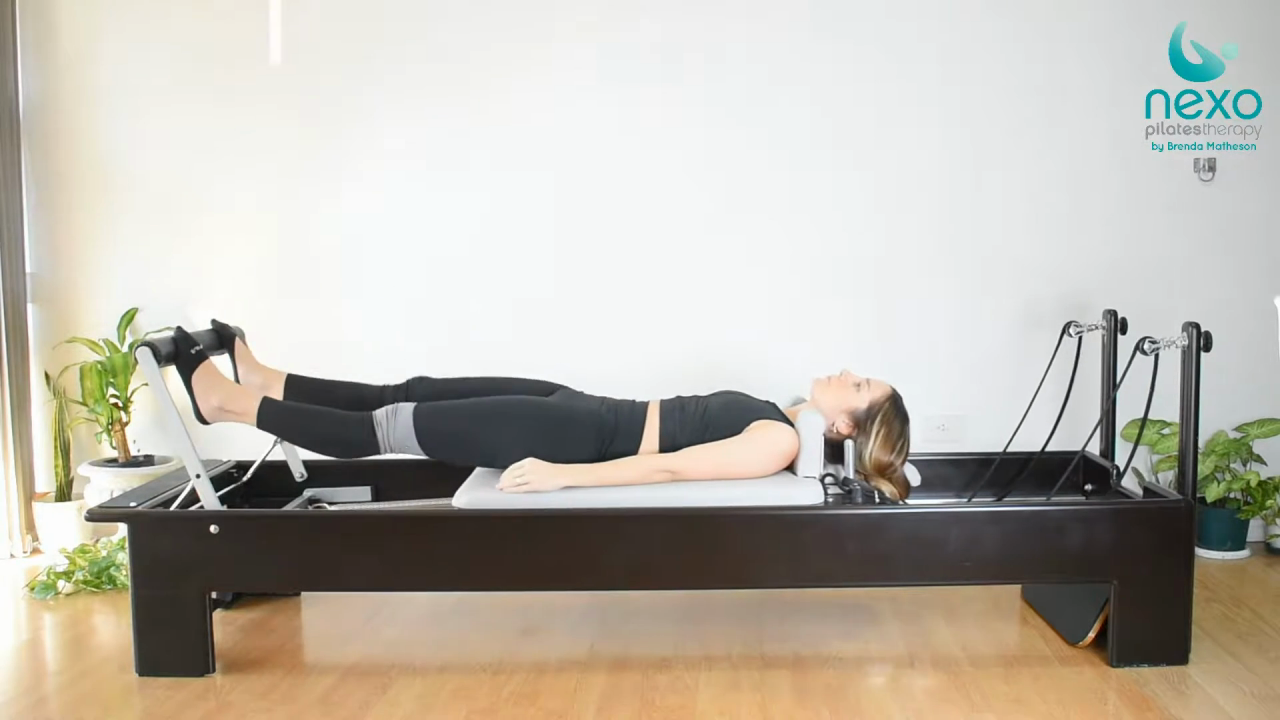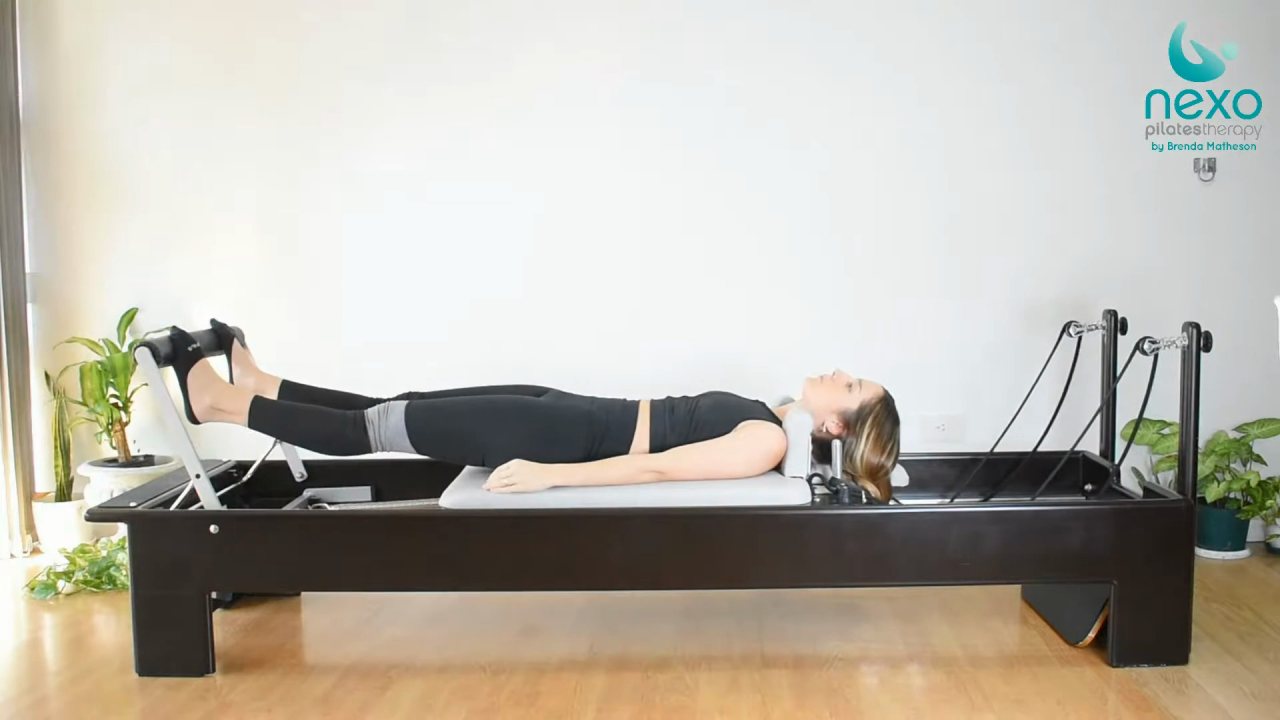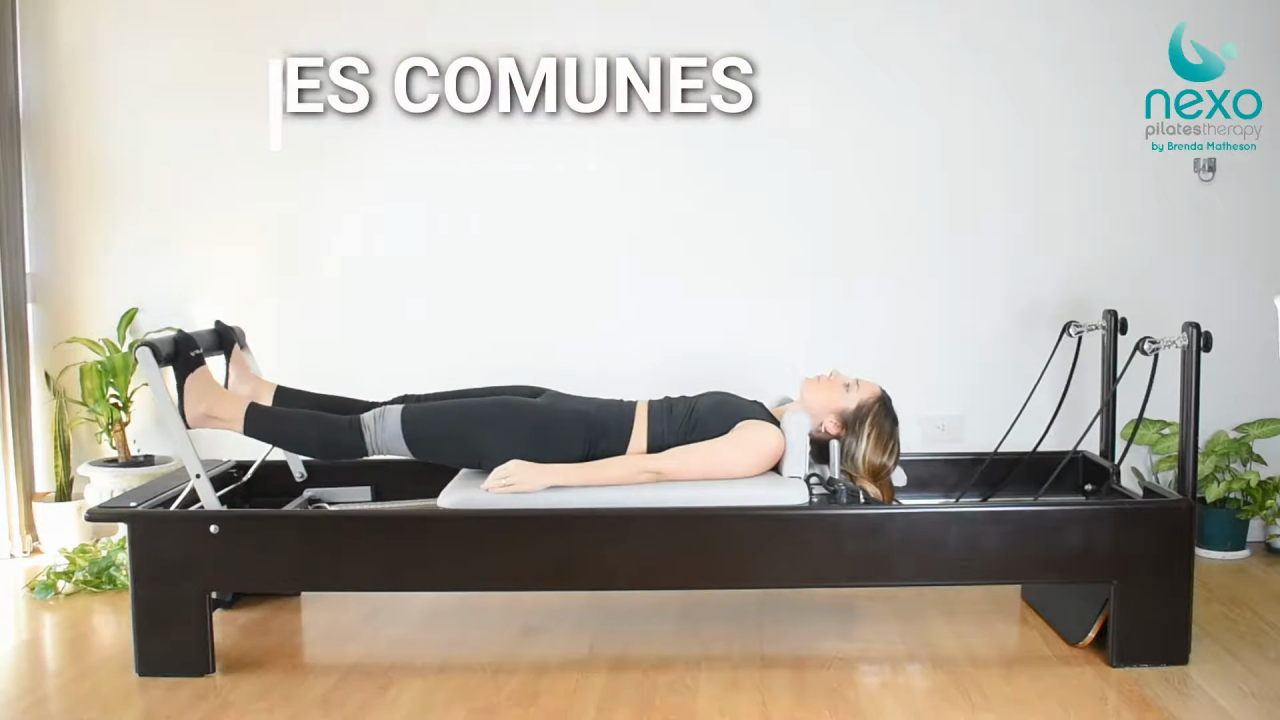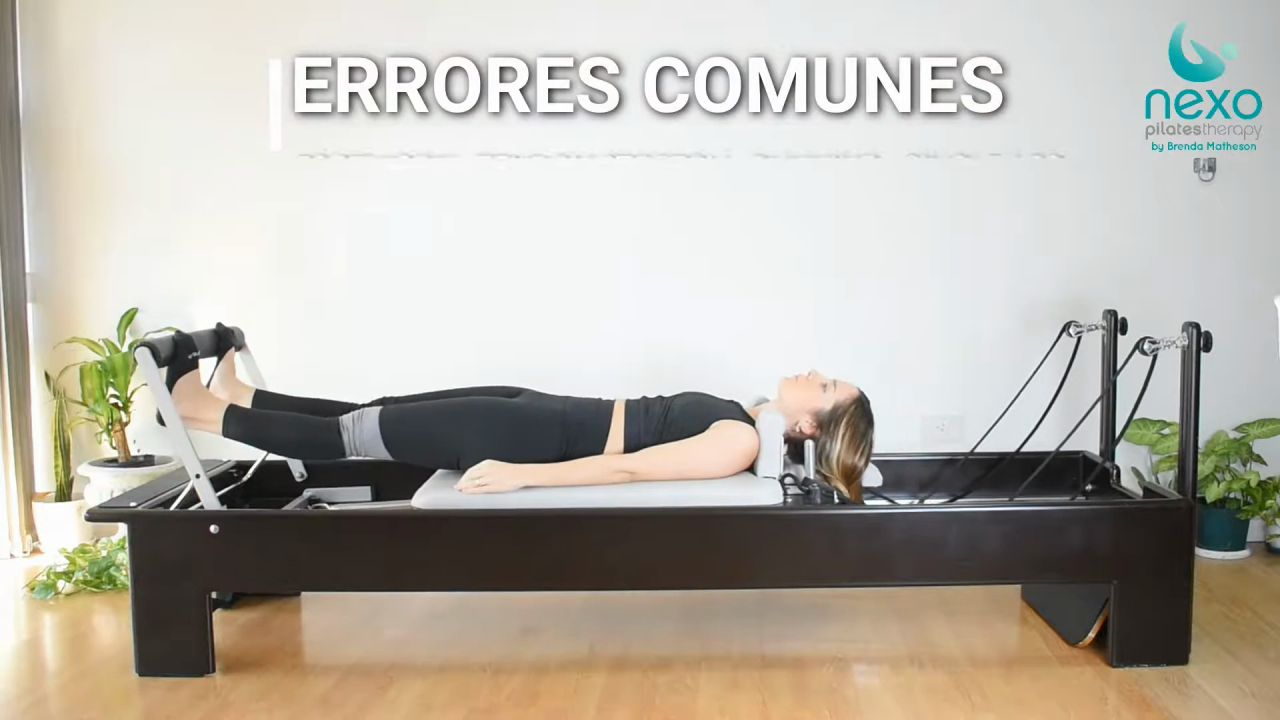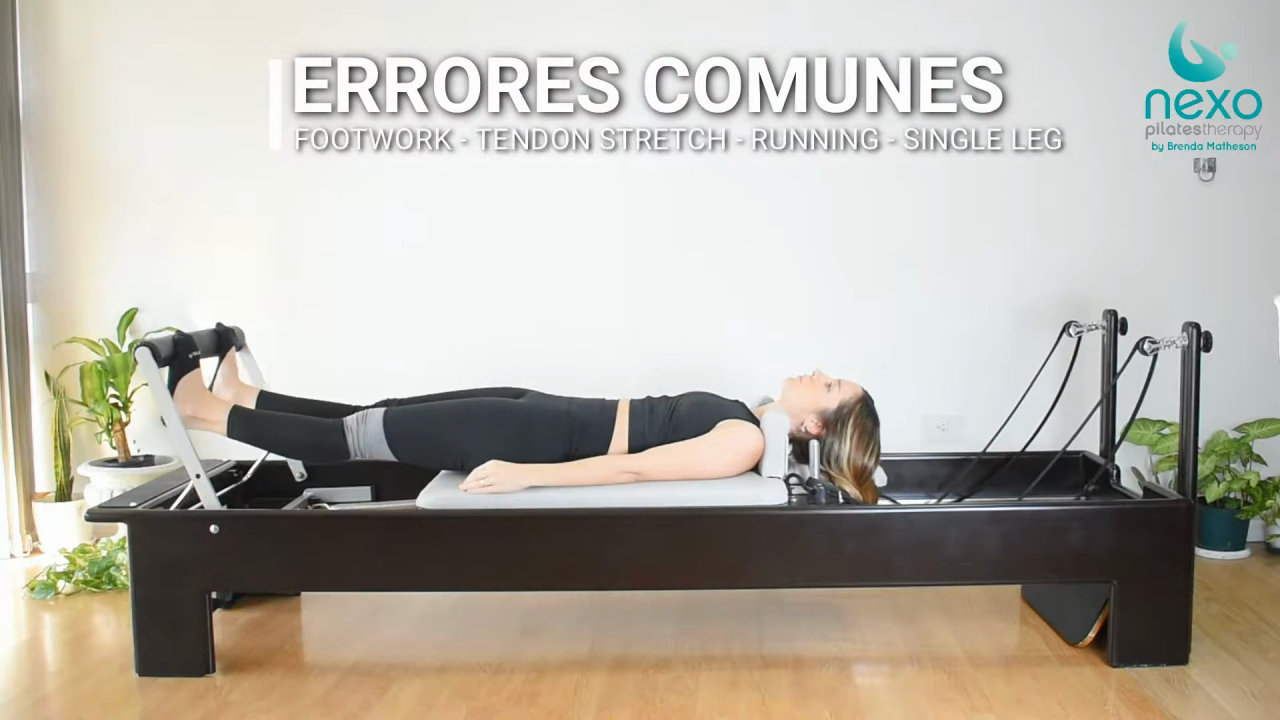
dt=0.4s
person 1, frame 1
left shoulder: (780, 445)
right shoulder: (774, 417)
left elbow: (671, 468)
left wrist: (566, 475)
left hip: (582, 438)
right hip: (583, 415)
left knee: (391, 425)
right knee: (412, 394)
left ankle: (228, 401)
right ankle: (262, 380)
person 1, frame 2
left shoulder: (767, 445)
right shoulder: (765, 418)
left elbow: (658, 468)
left wrist: (551, 475)
left hip: (569, 439)
right hip: (570, 414)
left knee: (376, 428)
right knee: (392, 413)
left ankle: (222, 400)
right ankle: (257, 384)
person 1, frame 3
left shoulder: (765, 445)
right shoulder: (762, 417)
left elbow: (655, 468)
left wrist: (548, 474)
left hip: (565, 439)
right hip: (566, 415)
left knee: (370, 434)
right knee: (384, 417)
left ankle: (219, 407)
right ankle: (252, 389)
person 1, frame 4
left shoulder: (741, 445)
right shoulder: (740, 417)
left elbow: (631, 468)
left wrist: (522, 475)
left hip: (542, 440)
right hip: (545, 413)
left knee: (348, 437)
right knee: (371, 417)
left ankle: (201, 408)
right ankle: (233, 394)
person 1, frame 5
left shoulder: (746, 444)
right shoulder: (744, 416)
left elbow: (637, 468)
left wrist: (528, 474)
left hip: (548, 439)
right hip: (549, 413)
left knee: (352, 439)
right knee: (369, 421)
left ankle: (205, 409)
right ankle: (237, 396)
